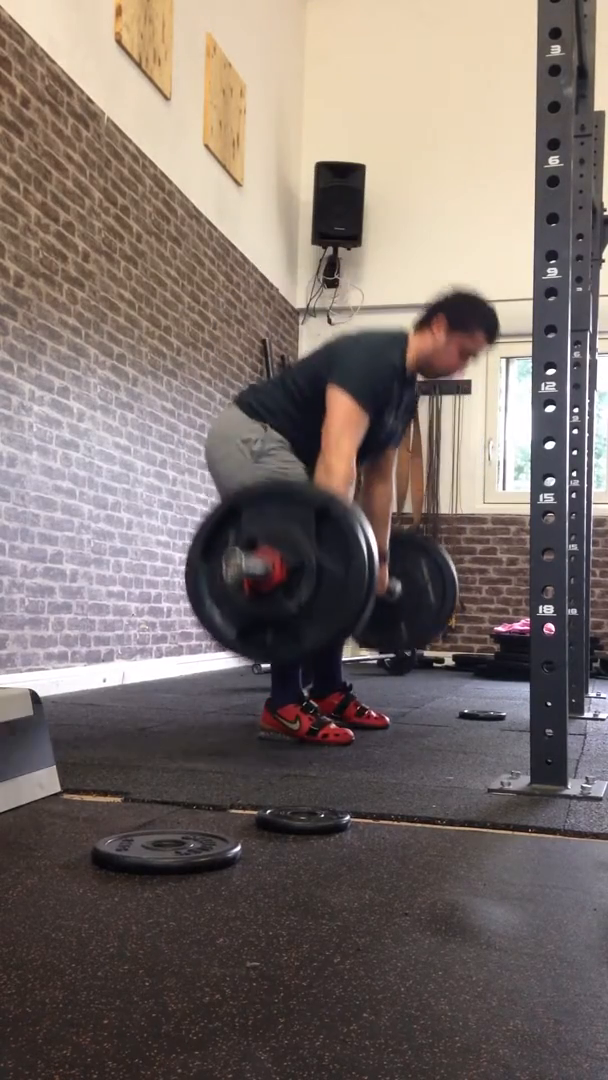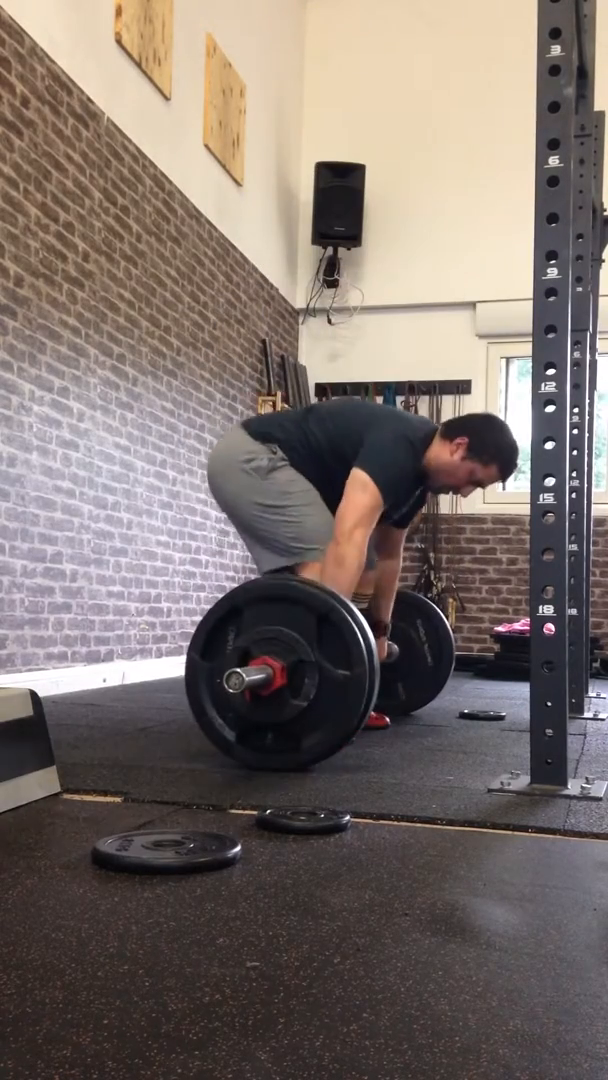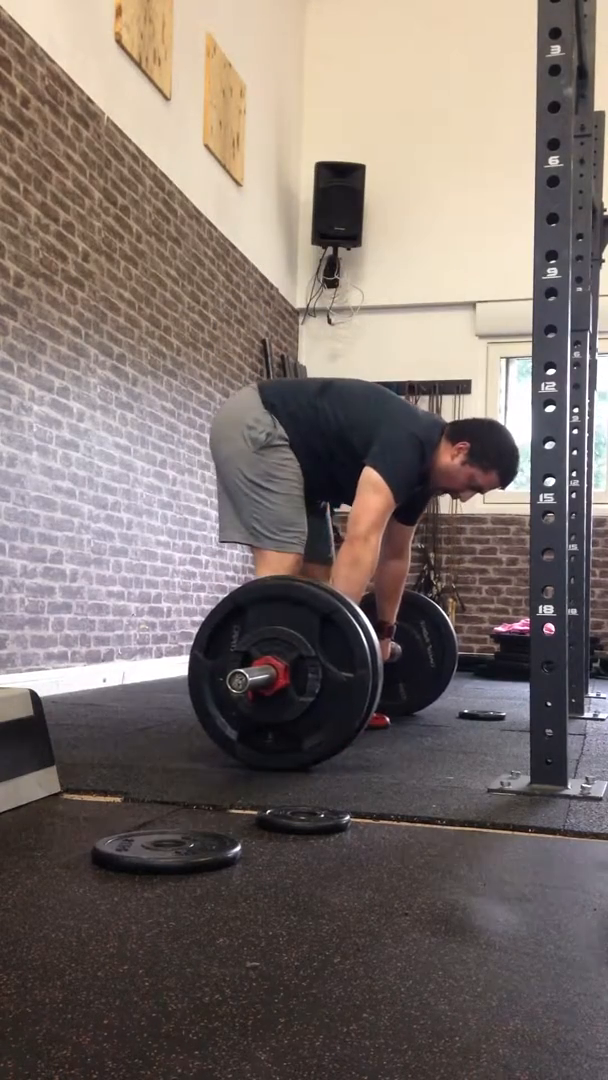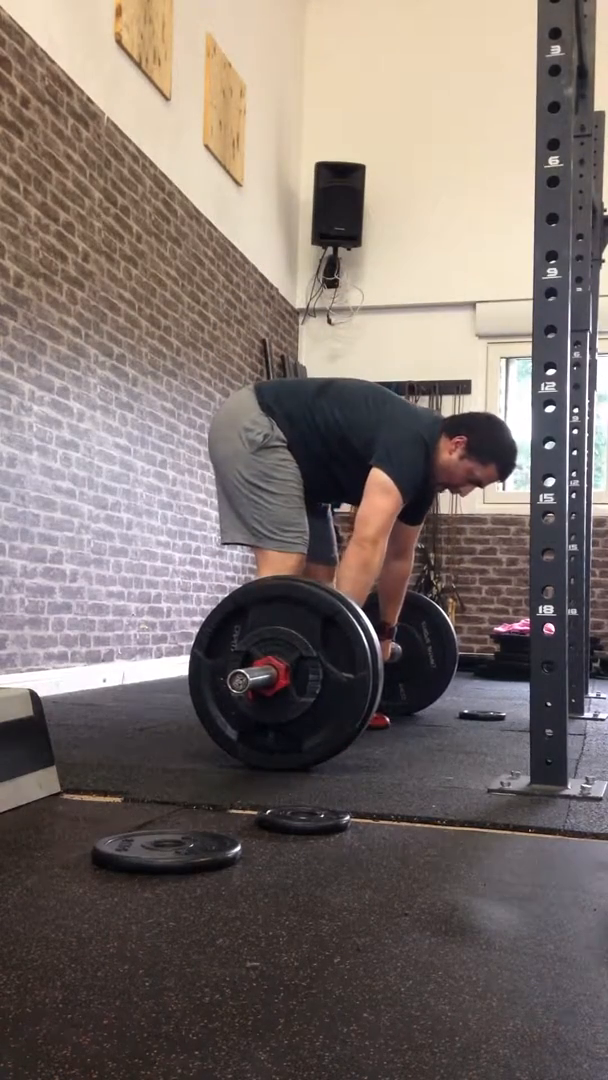
dt=0.5s
person 1, frame 1
left shoulder: (403, 388)
right shoulder: (376, 359)
left elbow: (379, 478)
right elbow: (338, 451)
left wrist: (380, 556)
left hip: (284, 449)
right hip: (248, 437)
left ankle: (328, 692)
right ankle: (285, 705)
person 1, frame 2
left shoulder: (417, 475)
right shoulder: (400, 446)
left elbow: (389, 555)
right elbow: (350, 537)
left wrist: (380, 630)
left hip: (267, 467)
right hip: (250, 459)
left knee: (364, 572)
right knee: (328, 565)
person 1, frame 3
left shoulder: (419, 469)
right shoulder: (407, 444)
left elbow: (394, 555)
right elbow: (362, 537)
left wrist: (384, 633)
left hip: (289, 447)
right hip: (256, 425)
left knee: (315, 575)
right knee: (282, 567)
person 1, frame 4
left shoulder: (423, 470)
right shoulder: (410, 443)
left elbow: (398, 556)
right elbow: (368, 541)
left wrist: (386, 633)
left hip: (295, 452)
right hip: (253, 425)
left knee: (318, 574)
right knee: (285, 564)
